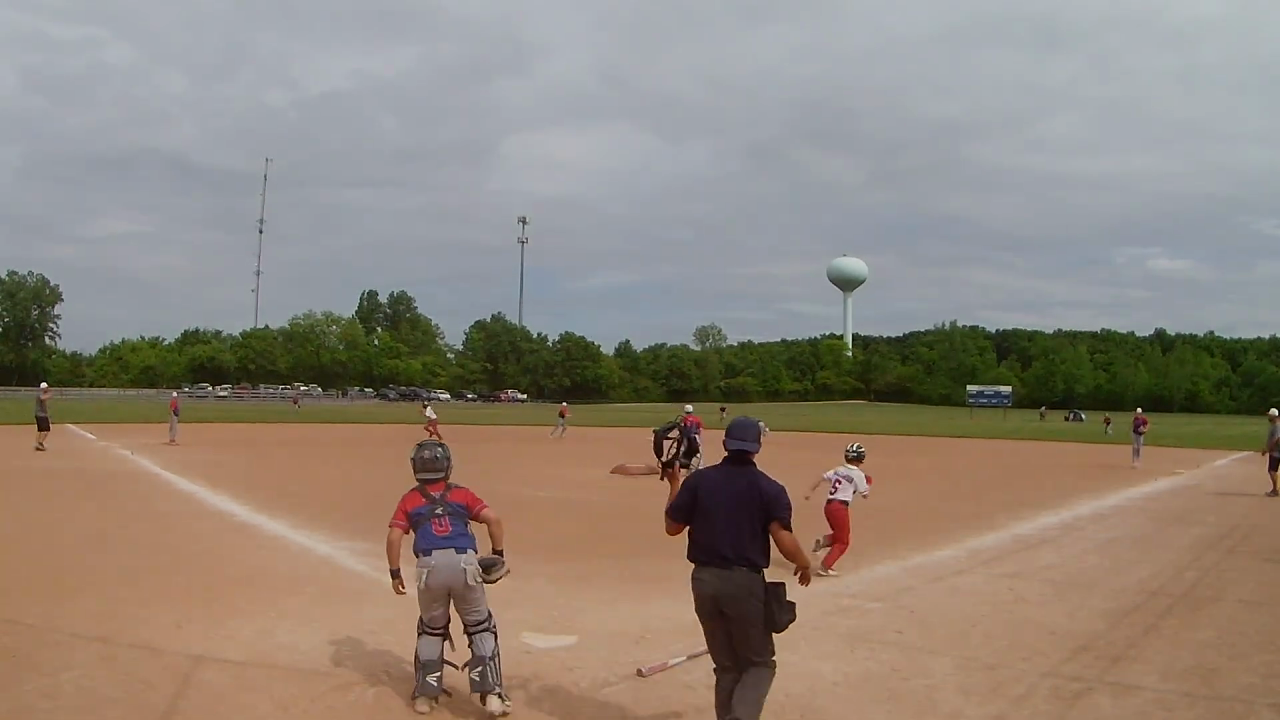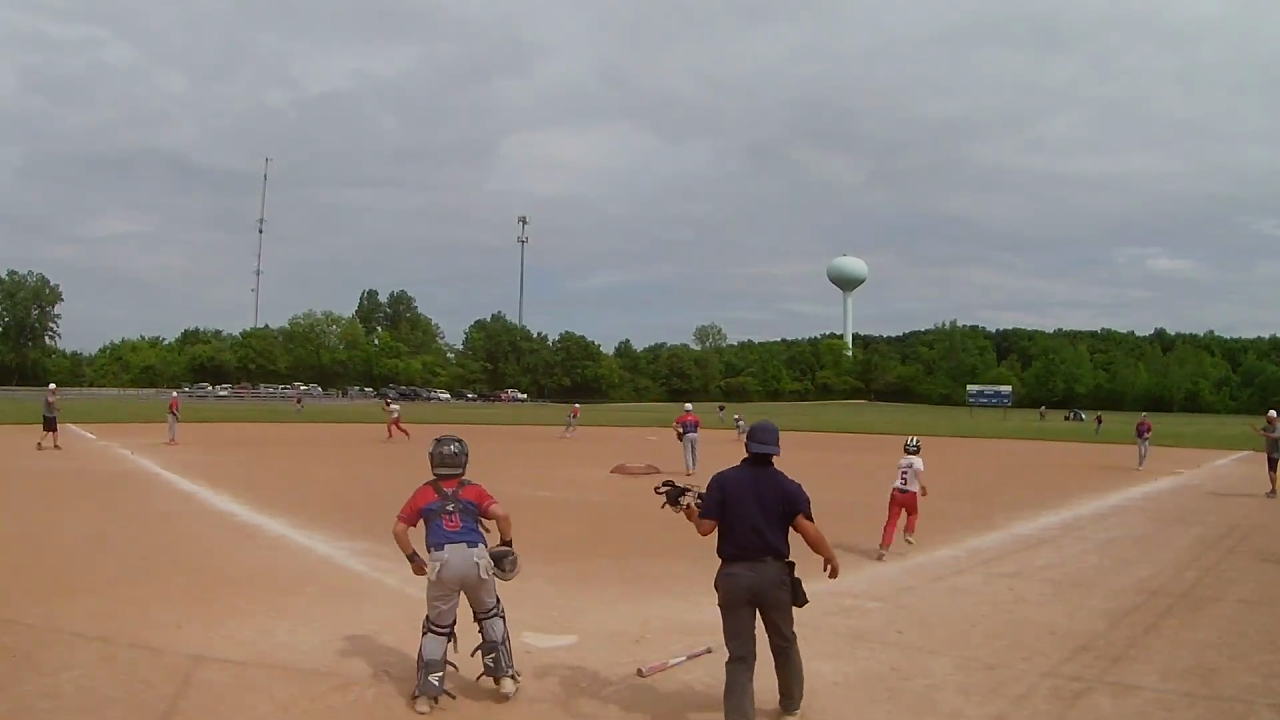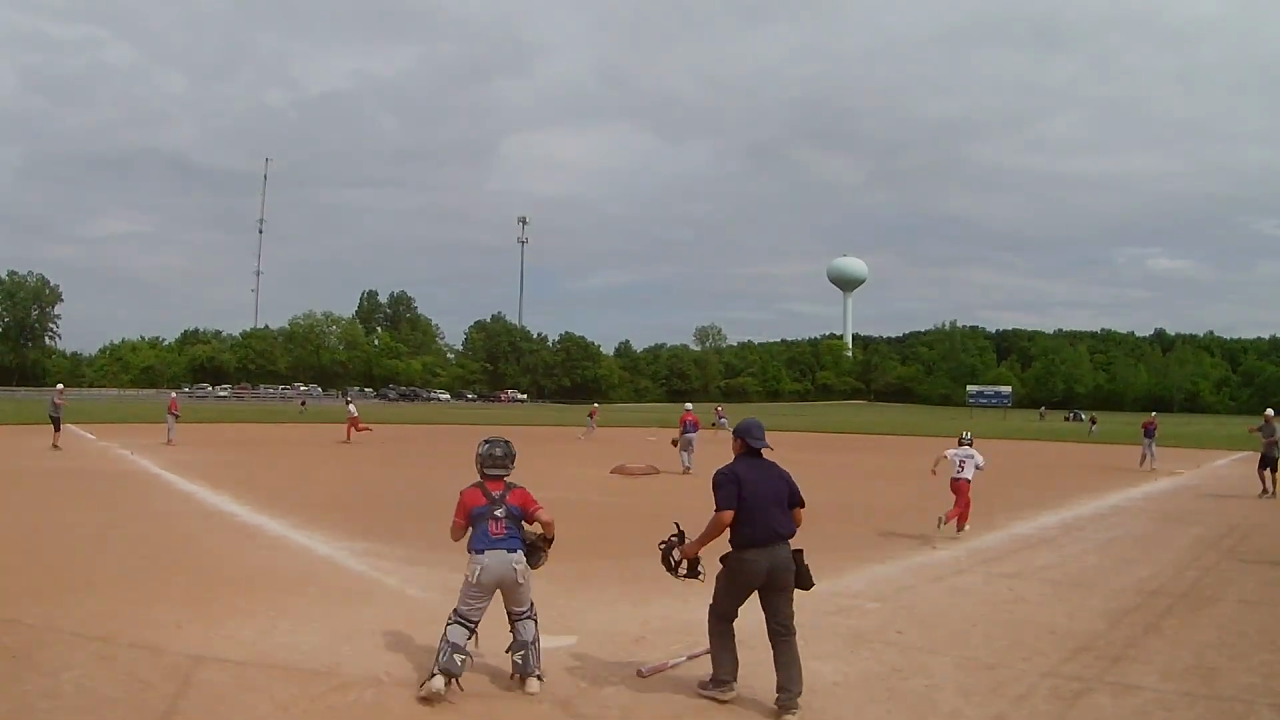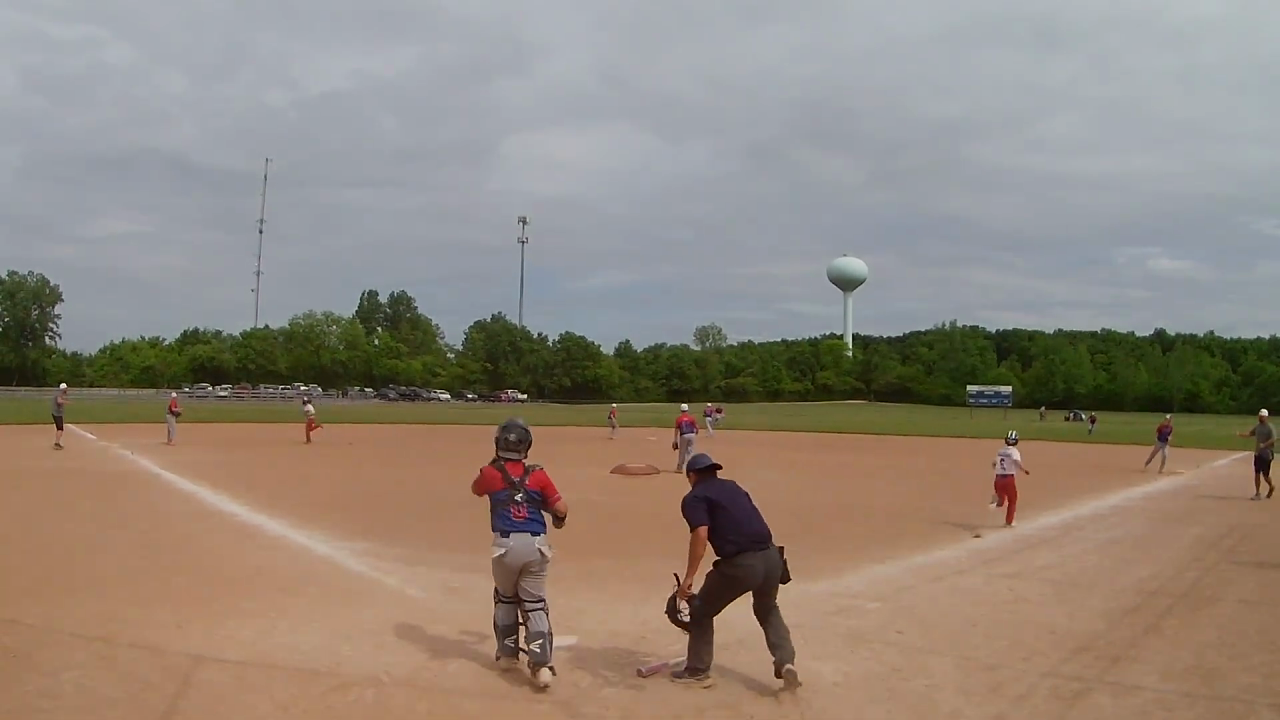
dt=0.3s
person 1, frame 1
left shoulder: (699, 479)
right shoulder: (769, 488)
left elbow: (672, 528)
right elbow: (784, 542)
left wrist: (674, 486)
right wrist: (805, 564)
left hip: (705, 579)
right hip: (746, 582)
left knee: (726, 663)
right knee: (759, 663)
person 1, frame 2
left shoulder: (723, 480)
right shoulder: (788, 486)
left elbow: (705, 528)
right elbow: (809, 531)
left wrist: (692, 513)
right wrist: (830, 556)
left hip: (734, 575)
right hip: (774, 573)
left knee: (740, 656)
right knee: (784, 644)
person 1, frame 3
left shoulder: (728, 473)
right shoulder: (779, 473)
left elbow: (724, 518)
right elbow: (798, 517)
left wrist: (695, 546)
left hip: (747, 558)
right hip: (782, 556)
left knee: (721, 616)
right knee: (783, 630)
left ankle: (723, 683)
person 1, frame 4
left shoulder: (694, 497)
right shoulder: (733, 487)
left elbow: (700, 535)
left wrist: (688, 577)
left hip: (739, 564)
right hip: (770, 557)
left knee: (701, 610)
right knee: (768, 612)
left ankle: (697, 671)
right ankle: (786, 661)
person 2, frame 1
left shoulder: (410, 499)
right shoulder: (462, 494)
left elbow: (393, 537)
right elbow: (492, 518)
left wrist: (395, 574)
right wrist: (498, 555)
left hip: (430, 567)
right hip: (465, 564)
left knee: (432, 630)
right knee: (480, 627)
left ankle: (425, 695)
right ankle: (490, 693)
person 2, frame 2
left shoulder: (423, 493)
right shoulder: (474, 490)
left elbow: (399, 529)
right elbow: (500, 515)
left wrist: (414, 558)
right wrist: (506, 545)
left hip: (441, 562)
right hip: (475, 558)
left knee: (437, 628)
right knee: (491, 615)
left ankle: (426, 695)
right ankle: (504, 678)
person 2, frame 3
left shoulder: (469, 494)
right shoulder: (519, 493)
left elbow: (455, 534)
right elbow: (547, 520)
right wrist: (547, 541)
left hip: (482, 563)
right hip: (515, 562)
left knee: (461, 621)
right knee: (523, 616)
left ankle: (440, 677)
right ankle: (529, 677)
person 2, frame 4
left shoulder: (489, 472)
right shoulder: (538, 475)
left elbow: (476, 490)
right elbow: (561, 509)
left wrist: (494, 463)
right wrist: (558, 520)
left hip: (506, 546)
right hip: (536, 545)
left knee: (505, 599)
right knee: (535, 605)
left ankle: (508, 654)
right ankle: (542, 665)
